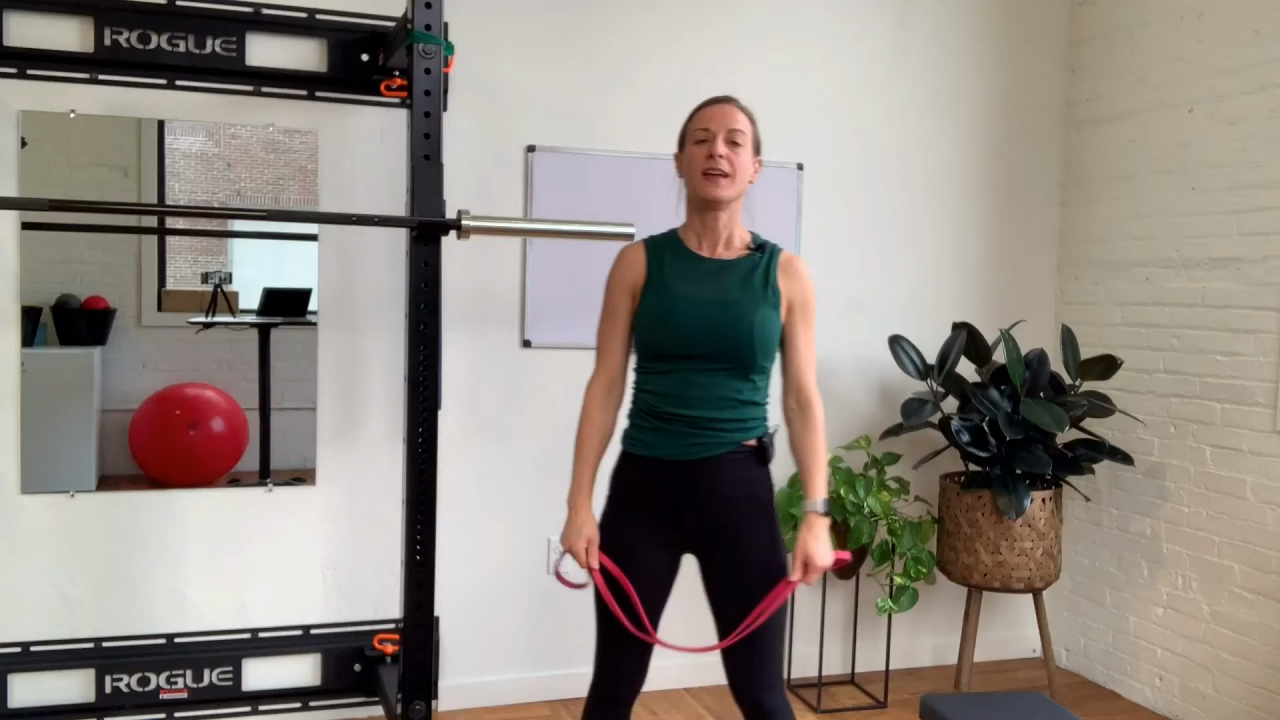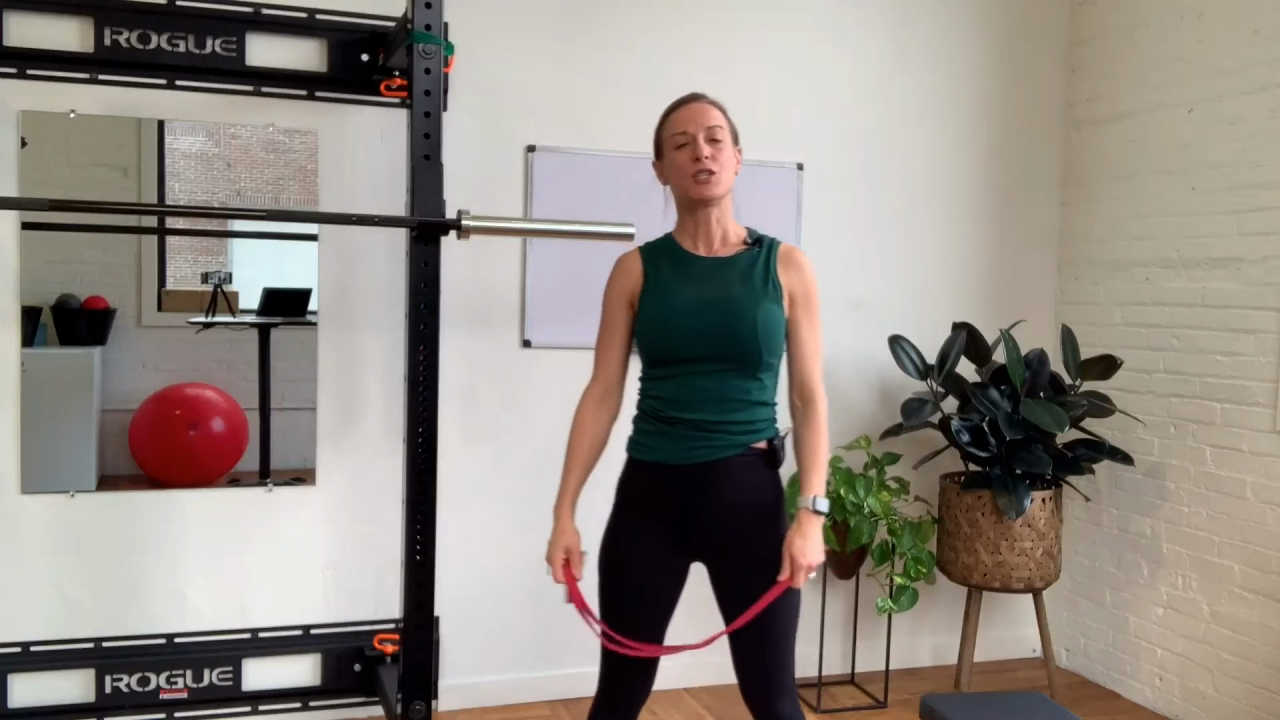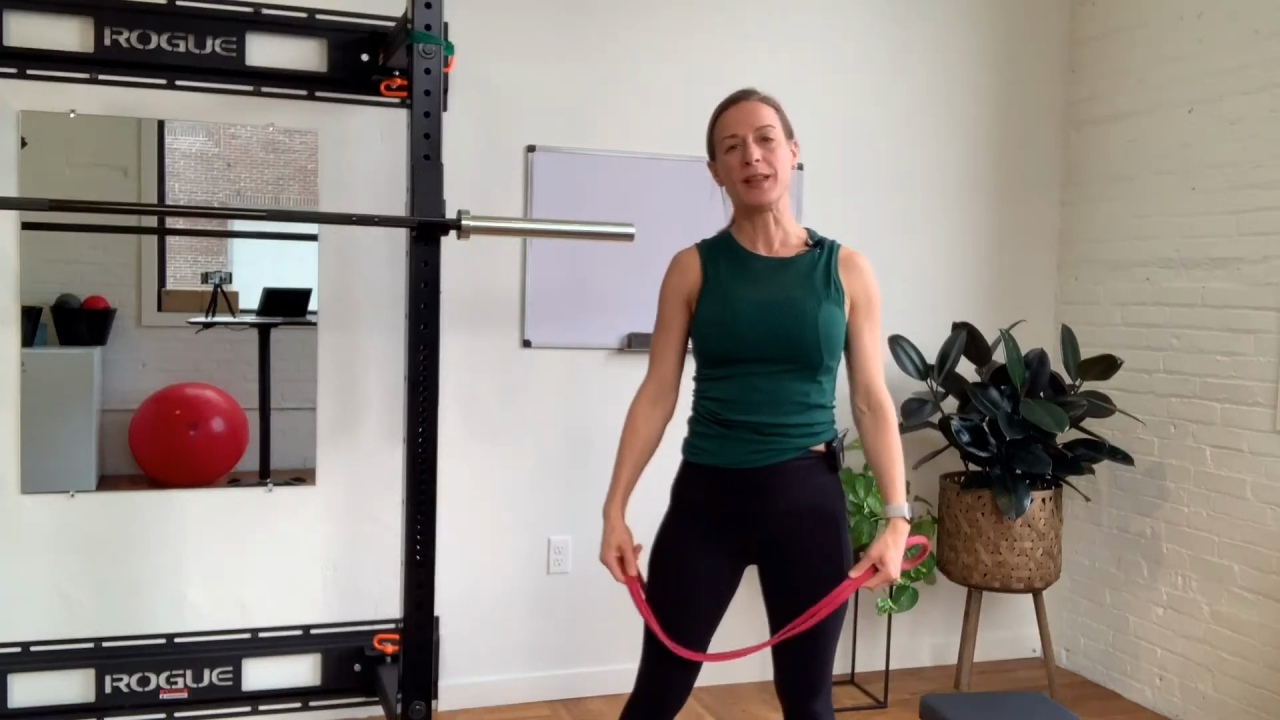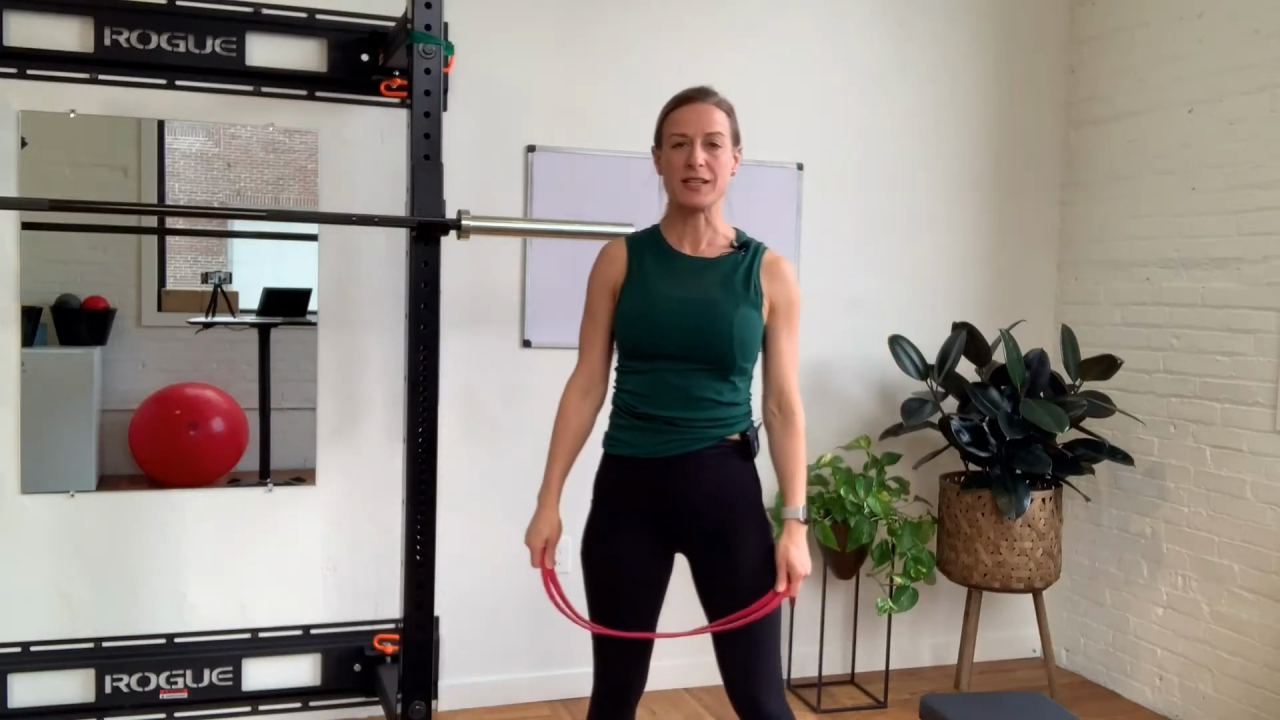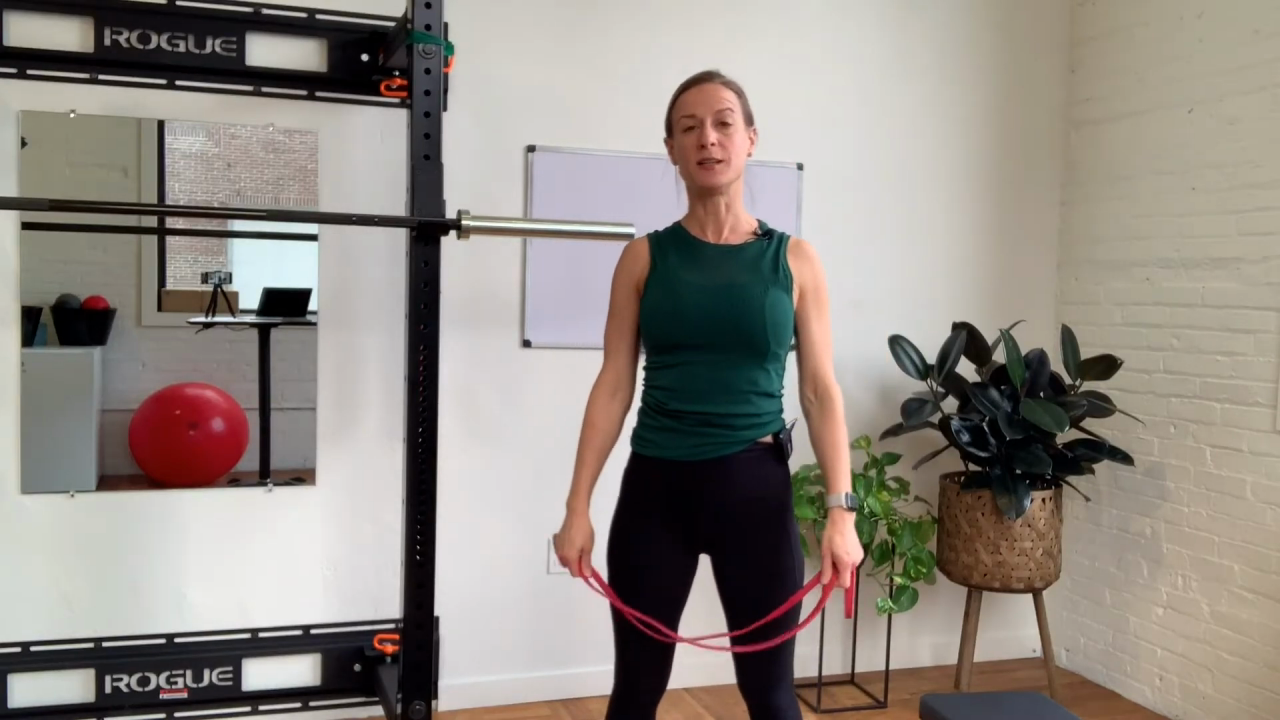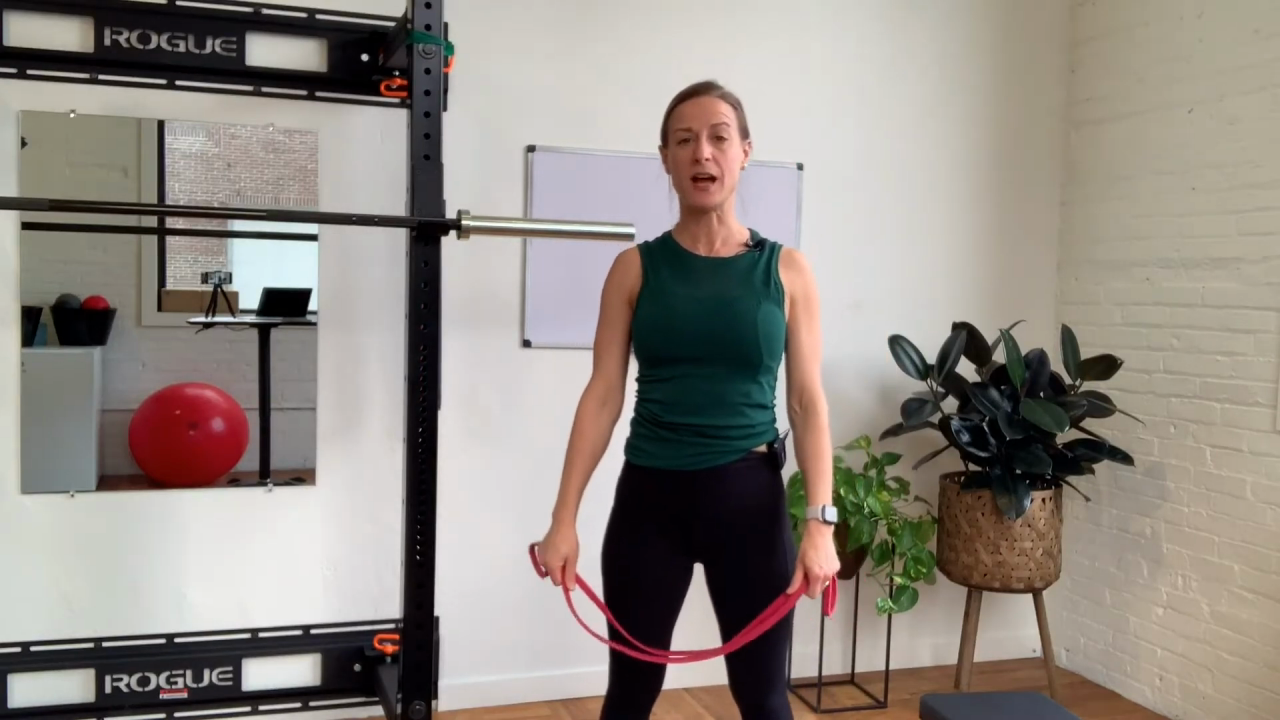
dt=0.7s
person 1, frame 1
left shoulder: (784, 273)
right shoulder: (639, 262)
left elbow: (802, 400)
right elbow: (605, 385)
left wrist: (817, 513)
right wrist: (580, 500)
left hip: (736, 488)
right hip: (643, 487)
person 1, frame 2
left shoulder: (786, 266)
right shoulder: (637, 270)
left elbow: (808, 398)
right elbow: (603, 393)
left wrist: (810, 512)
right wrist: (564, 511)
left hip: (747, 492)
right hip: (650, 494)
person 1, frame 3
left shoulder: (846, 269)
right shoulder: (693, 267)
left elbow: (871, 400)
right elbow: (657, 394)
left wrist: (896, 517)
right wrist: (615, 509)
left hip: (805, 497)
right hip: (705, 496)
person 1, frame 4
left shoulder: (769, 272)
right shoulder: (621, 260)
left elbow: (783, 403)
right elbow: (587, 384)
left wrist: (795, 522)
right wrist: (549, 499)
left hip: (723, 484)
right hip: (628, 487)
person 1, frame 5
left shoulder: (794, 259)
right shoulder: (645, 257)
left elbow: (820, 390)
right elbow: (613, 386)
left wrist: (841, 510)
right wrist: (577, 506)
left hip: (753, 487)
right hip: (656, 487)
person 1, frame 6
left shoulder: (786, 270)
right shoulder: (635, 268)
left elbow: (807, 403)
right elbow: (603, 395)
left wrist: (820, 522)
right wrist: (564, 517)
left hip: (747, 496)
right hip: (649, 497)
